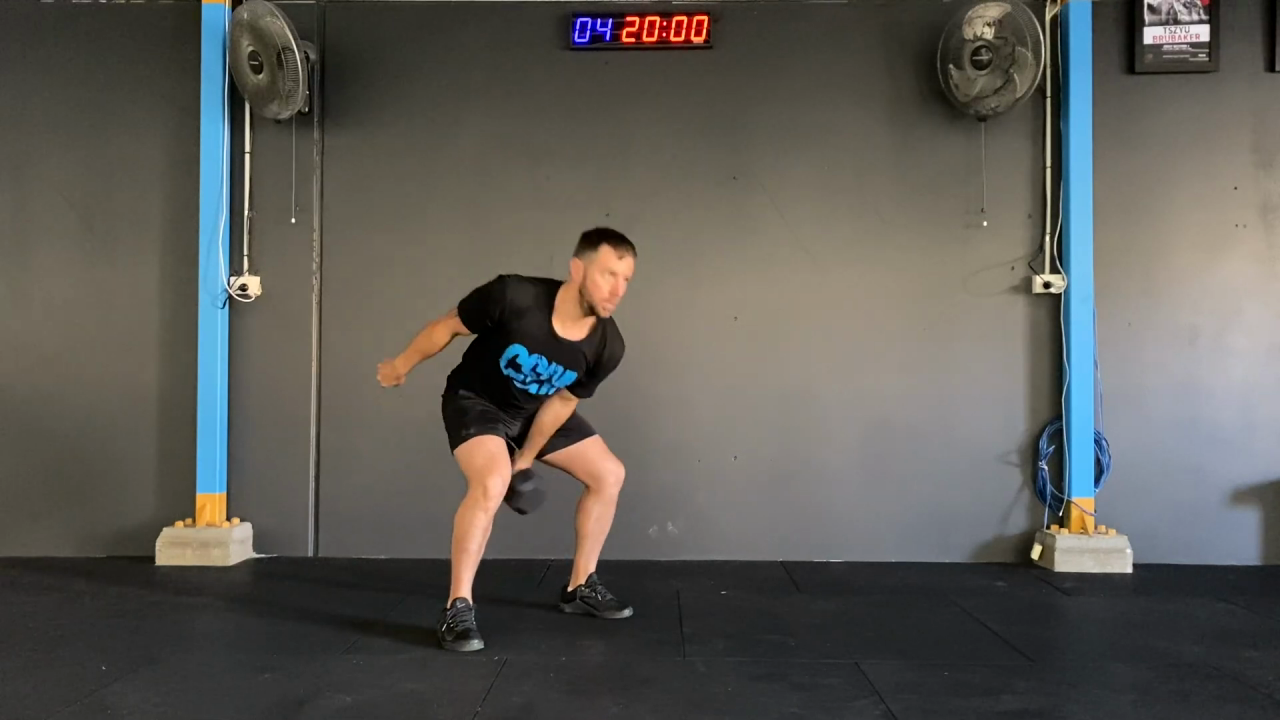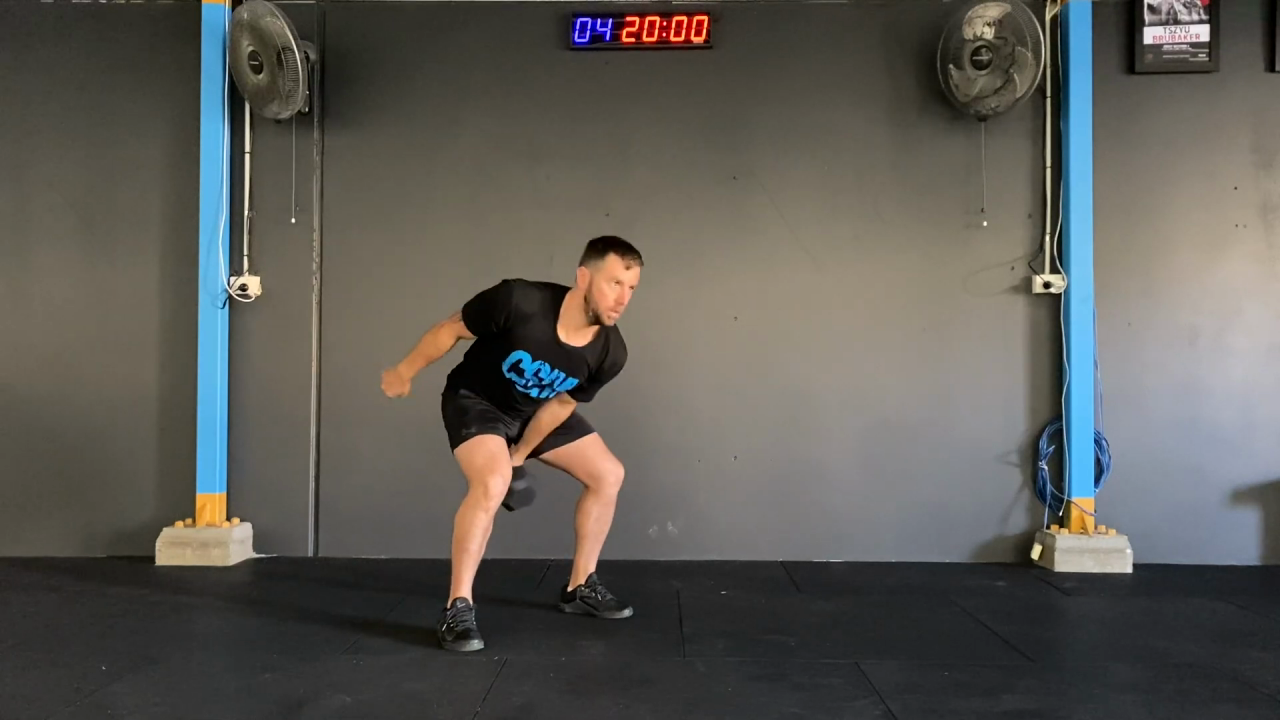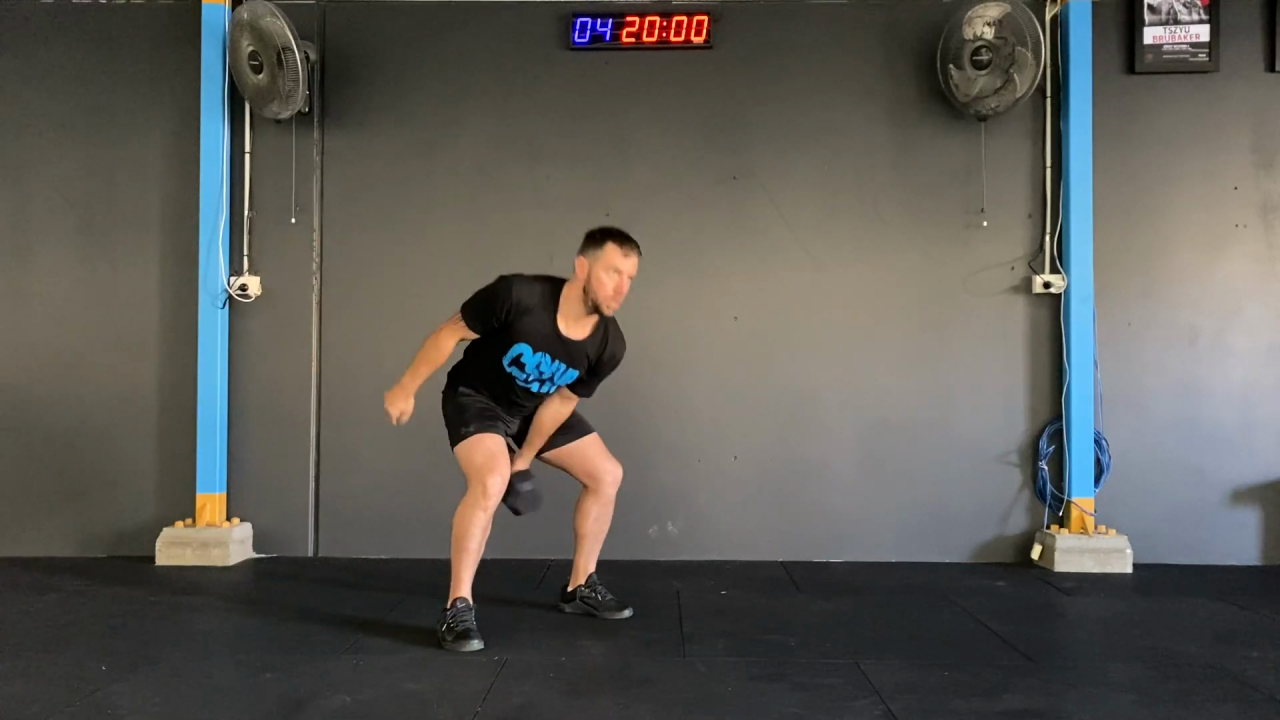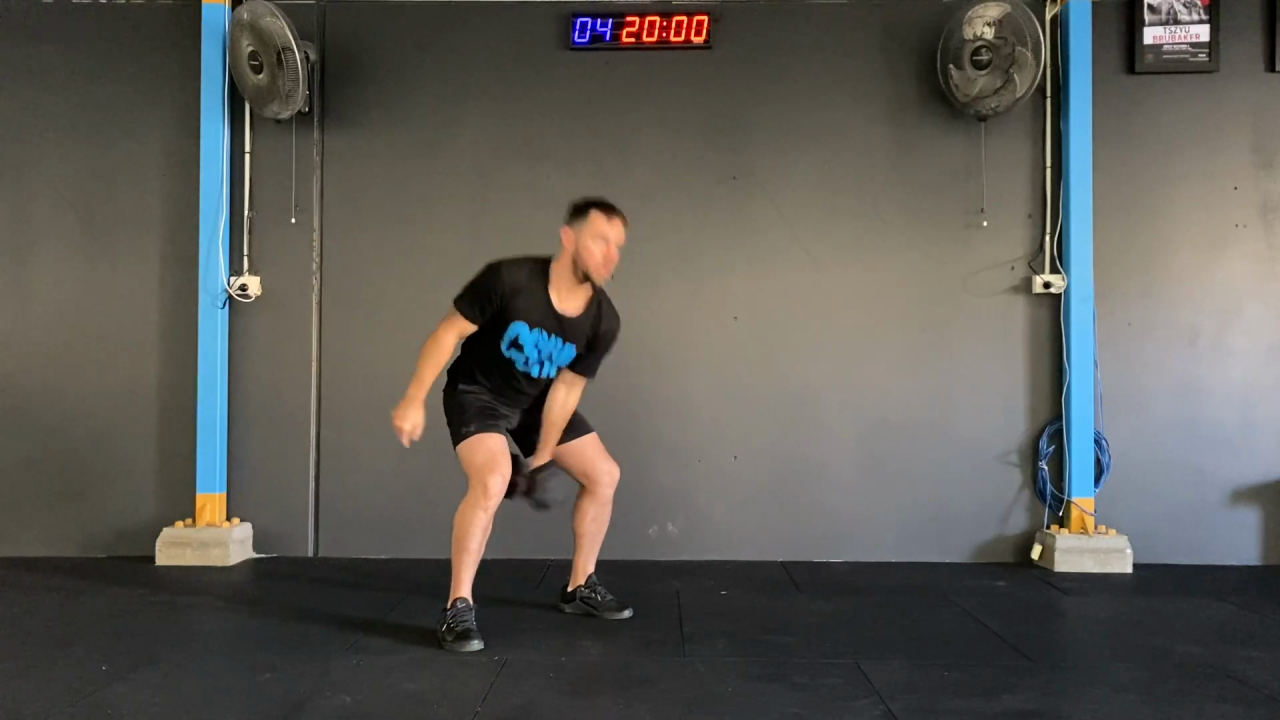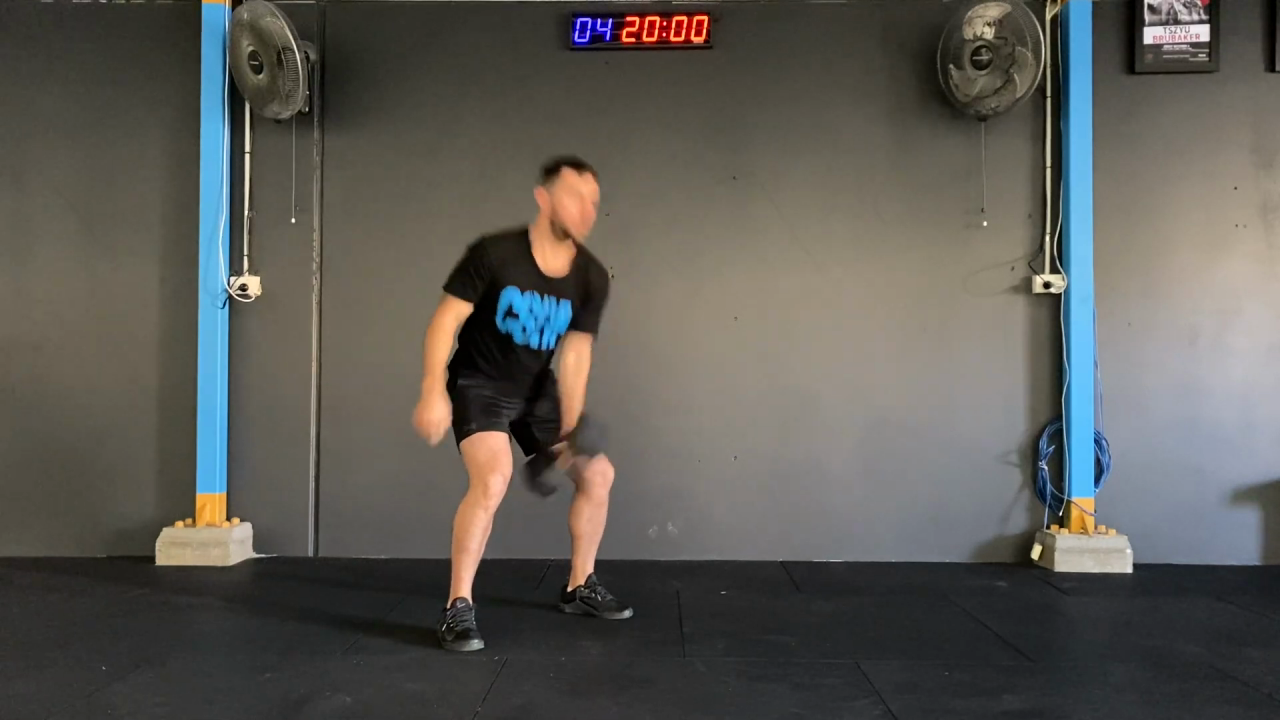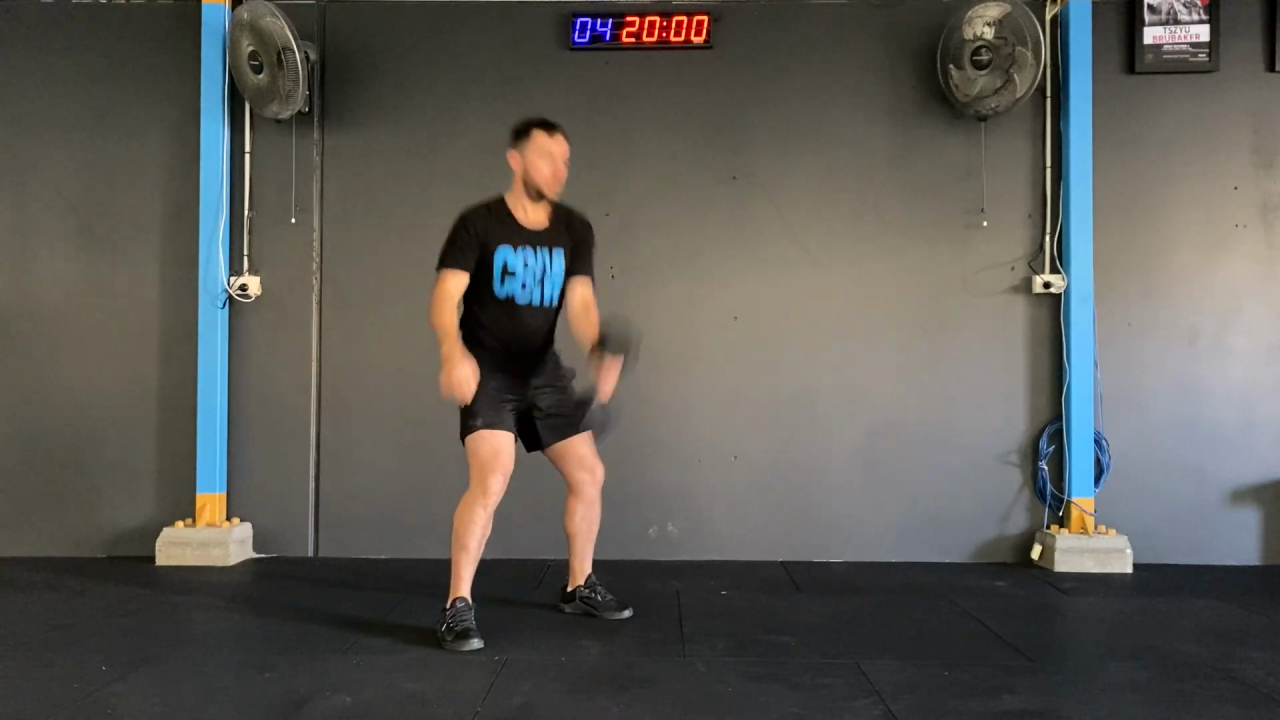
dt=0.1s
person 1, frame 1
left shoulder: (607, 347)
right shoulder: (514, 297)
left elbow: (562, 403)
right elbow: (446, 326)
left wrist: (527, 457)
right wrist: (399, 365)
left hip: (536, 411)
right hip: (475, 401)
left knee: (609, 475)
right knee: (492, 481)
left ankle: (580, 586)
right ankle: (458, 608)
person 1, frame 2
left shoulder: (610, 353)
right shoulder: (519, 302)
left elbow: (560, 405)
right elbow: (451, 329)
left wrist: (521, 454)
right wrist: (405, 371)
left hip: (535, 411)
right hip: (474, 399)
left knee: (609, 475)
right knee: (492, 481)
left ankle: (580, 586)
right ankle: (458, 608)
person 1, frame 3
left shoulder: (608, 345)
right shoulder: (517, 296)
left elbow: (560, 401)
right elbow: (452, 334)
left wrist: (527, 455)
right wrist: (406, 387)
left hip: (533, 409)
right hip: (475, 397)
left knee: (606, 475)
right knee: (491, 481)
left ankle: (580, 587)
right ankle: (457, 608)
person 1, frame 4
left shoulder: (603, 321)
right shoulder: (508, 280)
left elbow: (566, 388)
right elbow: (451, 331)
left wrist: (543, 455)
right wrist: (414, 399)
left hip: (534, 402)
right hip: (476, 394)
left knee: (604, 474)
right knee: (492, 480)
left ankle: (580, 585)
right ankle: (458, 606)
person 1, frame 5
left shoulder: (592, 278)
right shoulder: (494, 253)
left elbow: (575, 352)
right elbow: (447, 319)
left wrist: (570, 429)
right wrist: (432, 391)
left hip: (537, 388)
right hip: (478, 385)
left knee: (596, 475)
right knee: (491, 481)
left ankle: (581, 586)
right ankle: (458, 607)
person 1, frame 6
left shoulder: (576, 230)
right shoulder: (479, 224)
left elbow: (581, 300)
right elbow: (446, 293)
left wrist: (600, 354)
right wrist: (455, 354)
left hip: (544, 374)
right hip: (487, 375)
left knee: (588, 474)
right knee: (491, 480)
left ankle: (580, 585)
right ankle: (458, 606)
